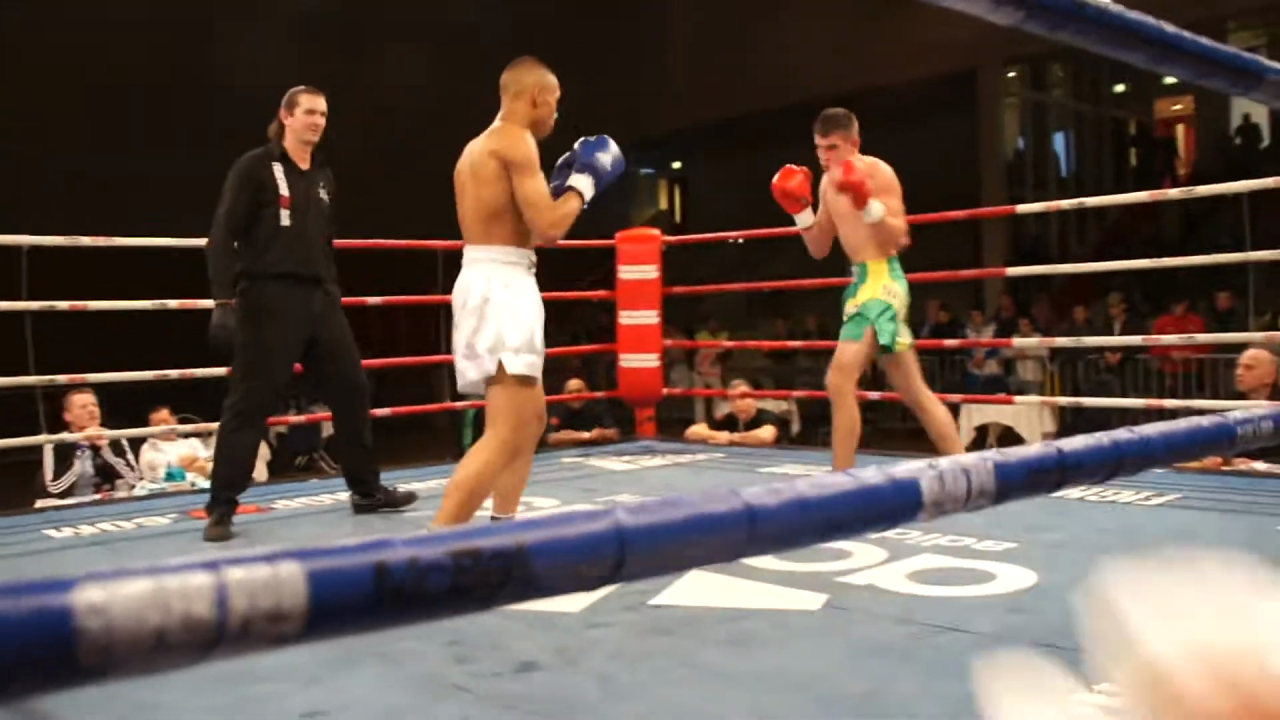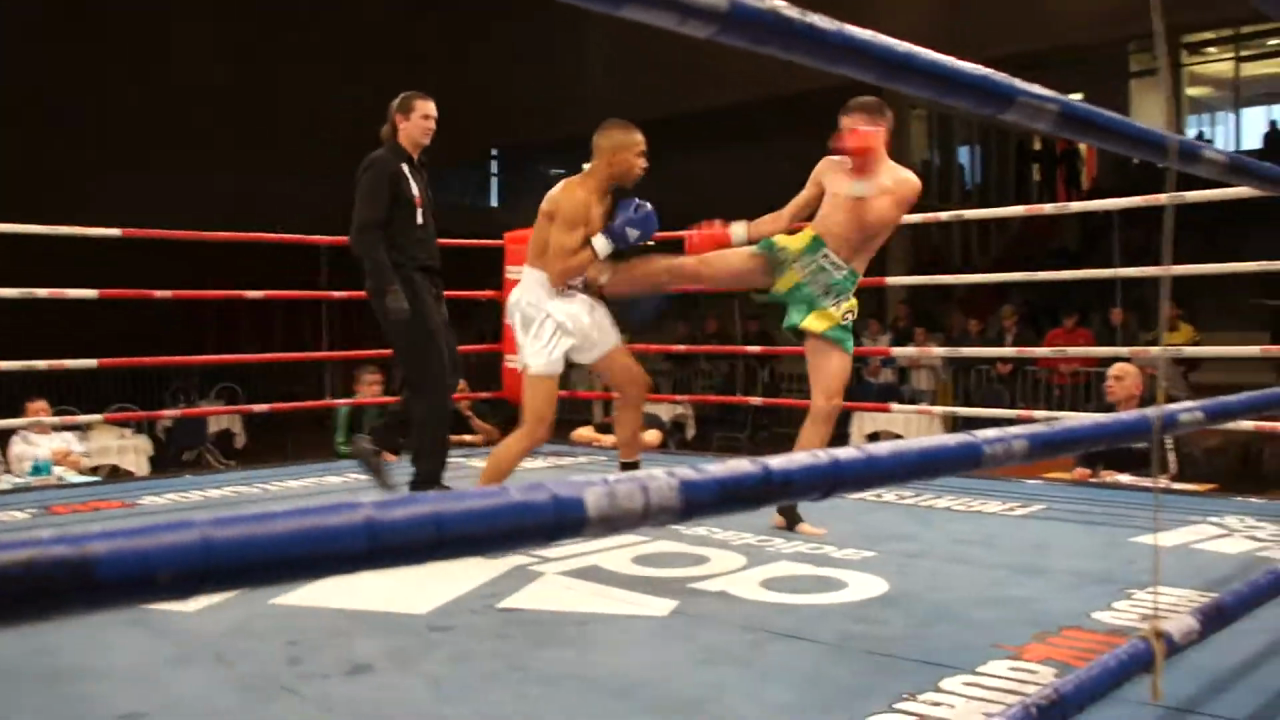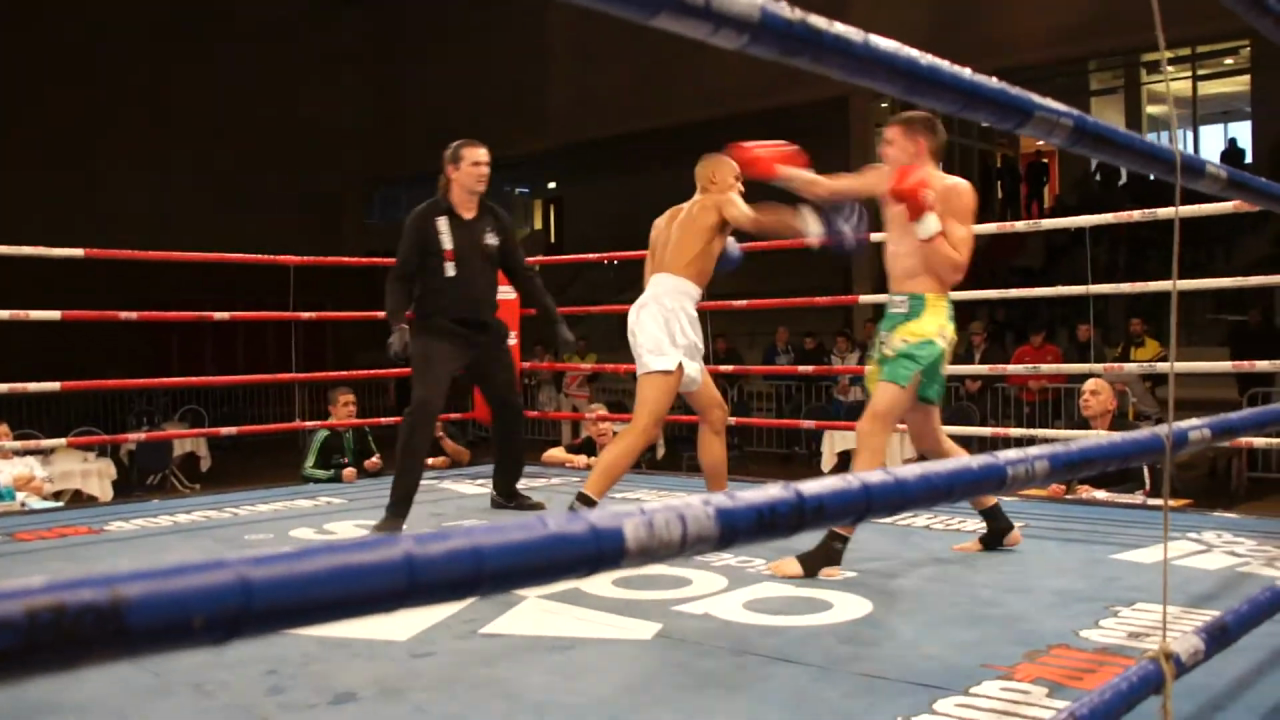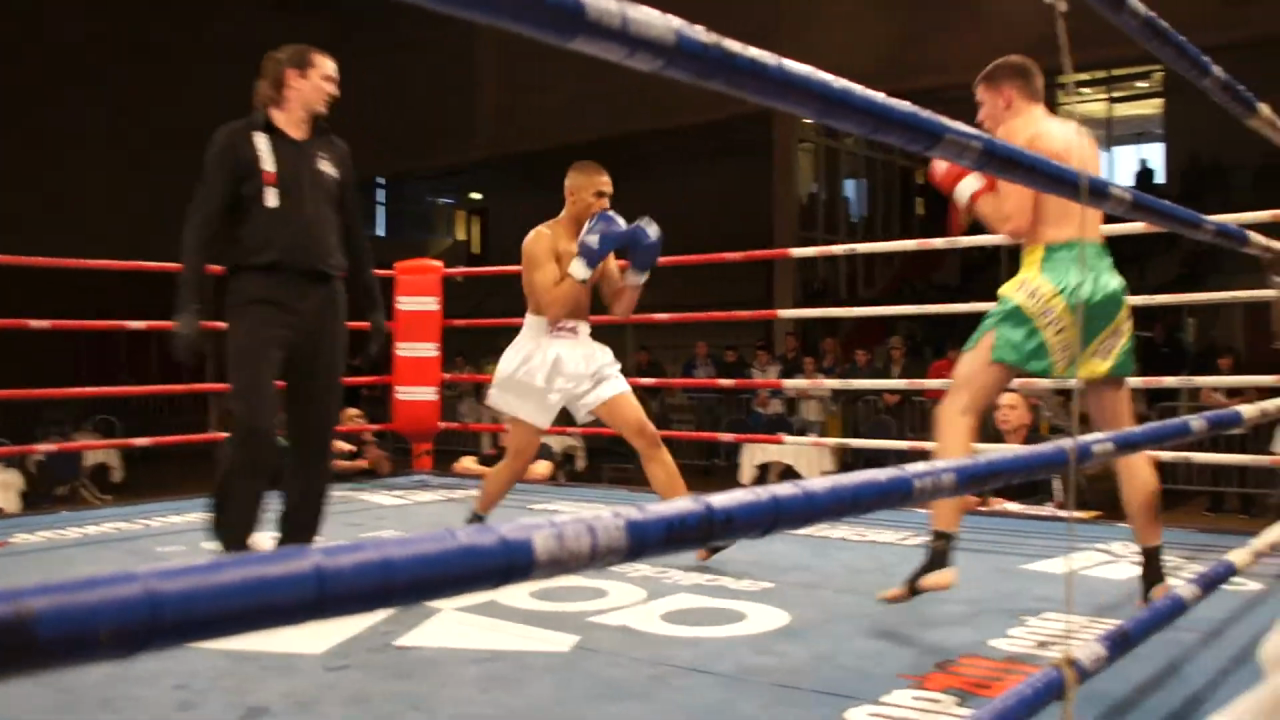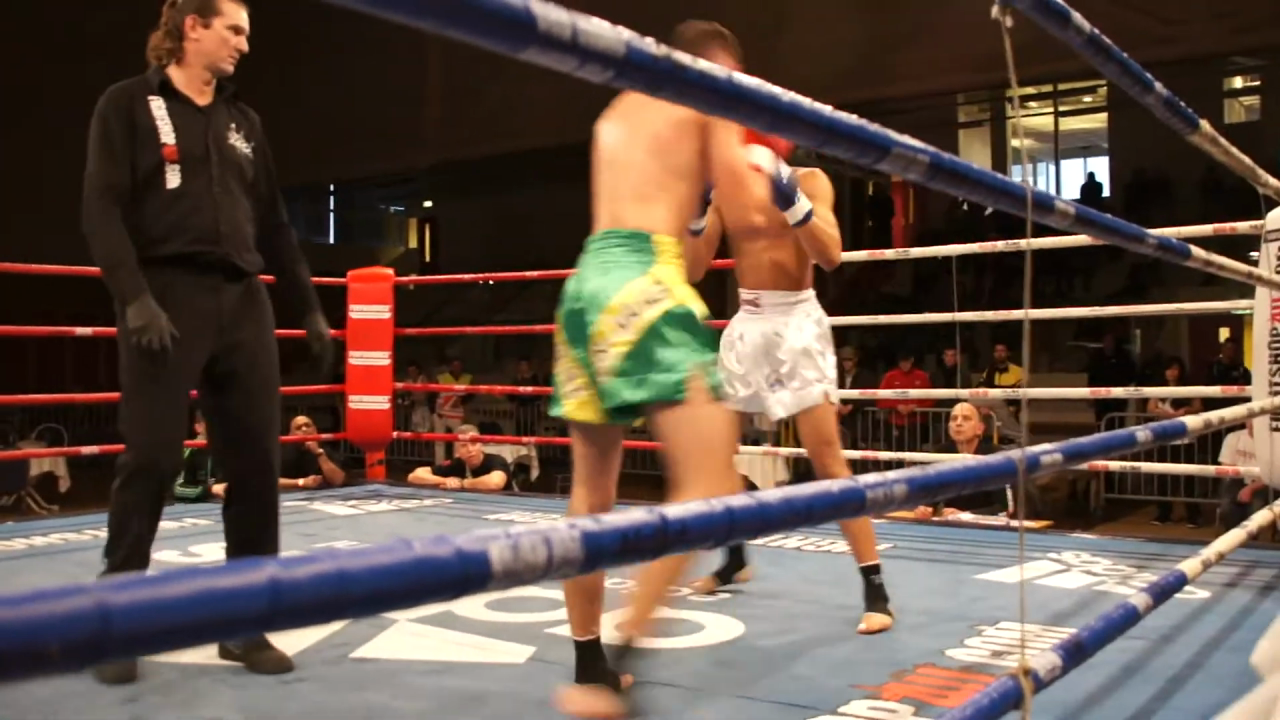
dt=1s
person 1, frame 1
left shoulder: (877, 173)
right shoulder: (828, 183)
left elbow: (899, 238)
right elbow: (819, 249)
left wrist: (866, 203)
right wrist: (799, 209)
left hip: (880, 281)
right hip: (863, 282)
left knee: (839, 382)
right knee: (914, 392)
person 1, frame 2
left shoulder: (905, 182)
right shoulder: (830, 168)
left elbow: (869, 226)
right elbow: (787, 215)
left wrist: (861, 176)
right wrist: (732, 234)
left hip: (836, 290)
right hip: (800, 257)
left knee: (827, 405)
right knee: (695, 268)
left ankle: (788, 505)
right ankle: (606, 276)
person 1, frame 3
left shoulder: (957, 192)
right shoulder: (889, 180)
left elbow: (954, 273)
right elbow: (827, 189)
left wrist: (924, 218)
right wrist: (778, 170)
left hip: (927, 319)
right hip: (897, 317)
left knee: (872, 431)
right knee: (927, 439)
left ankle: (829, 552)
right ankle: (1000, 526)
person 1, frame 4
left shoulder: (1020, 132)
right shoulder: (1082, 138)
left elbow: (1017, 224)
left wrist: (966, 186)
left hip: (1049, 280)
right hip: (1104, 279)
left knee: (957, 408)
right knee: (1120, 436)
left ankle: (938, 558)
right ankle: (1153, 574)
person 1, frame 5
left shoulder: (617, 111)
right elbow: (746, 219)
right wrist: (760, 160)
left hip: (586, 284)
right hip: (640, 290)
left knee: (591, 493)
right knee: (705, 486)
left ankle: (589, 662)
person 2, frame 1
left shoulder: (323, 177)
right shoulder: (255, 167)
right elbow: (222, 238)
left wrist: (333, 294)
right wrist: (223, 301)
left hip: (320, 298)
right hip: (270, 297)
left knee: (352, 390)
right knee: (250, 403)
left ankle: (366, 489)
right ankle: (221, 508)
person 2, frame 2
left shoulder: (416, 169)
right shoulder: (382, 166)
right elbow: (364, 233)
left wrist: (436, 296)
right wrist: (391, 288)
left hip: (419, 284)
right hip: (400, 285)
left knee: (443, 374)
right knee: (431, 380)
left ankle: (375, 441)
right ankle: (427, 481)
person 2, frame 3
left shoulder: (496, 220)
right shoulder: (426, 219)
left elbow: (521, 275)
right elbow: (401, 279)
left wrist: (556, 322)
right wrist: (399, 325)
left hip: (485, 331)
right hip: (438, 331)
left knee: (511, 411)
right knee: (424, 406)
left ankle: (505, 490)
right ankle: (396, 511)
person 2, frame 4
left shoulder: (334, 152)
right shoulder: (239, 140)
left elbow: (353, 236)
right elbow: (202, 226)
left wrist: (375, 306)
right wrist: (187, 306)
left hip: (323, 301)
right hip: (261, 296)
left knee: (316, 432)
right knee: (254, 423)
left ankle: (296, 549)
right ankle: (233, 543)
person 2, frame 5
left shoulder: (243, 122)
right shoulder: (129, 104)
left elbow: (273, 222)
right elbow: (102, 209)
left wrist: (308, 305)
right wrist: (133, 297)
left hip: (242, 300)
right hip: (167, 302)
left knee: (255, 461)
right knee: (152, 454)
person 3, frame 1
left shoulder: (478, 146)
right shoulder: (515, 140)
right elbow: (548, 229)
left wrist: (562, 185)
right wrist: (587, 180)
left hip: (486, 282)
right hip: (501, 287)
left knee: (526, 428)
right knee: (504, 440)
person 3, frame 2
left shoulder: (607, 190)
right shoulder: (572, 197)
right elbow: (558, 273)
right wrist: (610, 239)
left hip: (575, 301)
right hip: (543, 303)
left knee: (635, 382)
right knee: (536, 429)
person 3, frame 3
left shoulder: (665, 218)
right shoulder: (718, 204)
right elbow: (755, 218)
left wrist: (711, 261)
right wrist: (818, 224)
left hip: (664, 311)
right hip: (666, 313)
left knee: (715, 413)
right knee: (645, 428)
right ankle: (578, 511)
person 3, frame 4
left shoulder: (601, 239)
right shoulder: (541, 239)
left elbow: (619, 308)
right elbow: (554, 308)
left wrist: (639, 268)
right wrist: (586, 258)
left hip: (584, 350)
right hip: (542, 352)
left knee: (646, 435)
right knee: (520, 458)
right ankle: (475, 525)
person 3, frame 5
left shoulder: (809, 181)
right shoulder: (726, 194)
left elbow: (831, 254)
left wrist: (789, 196)
right wrist: (695, 209)
left hip: (796, 325)
right hip: (746, 327)
left knee: (827, 459)
left ankle: (875, 587)
right ankle: (735, 556)
